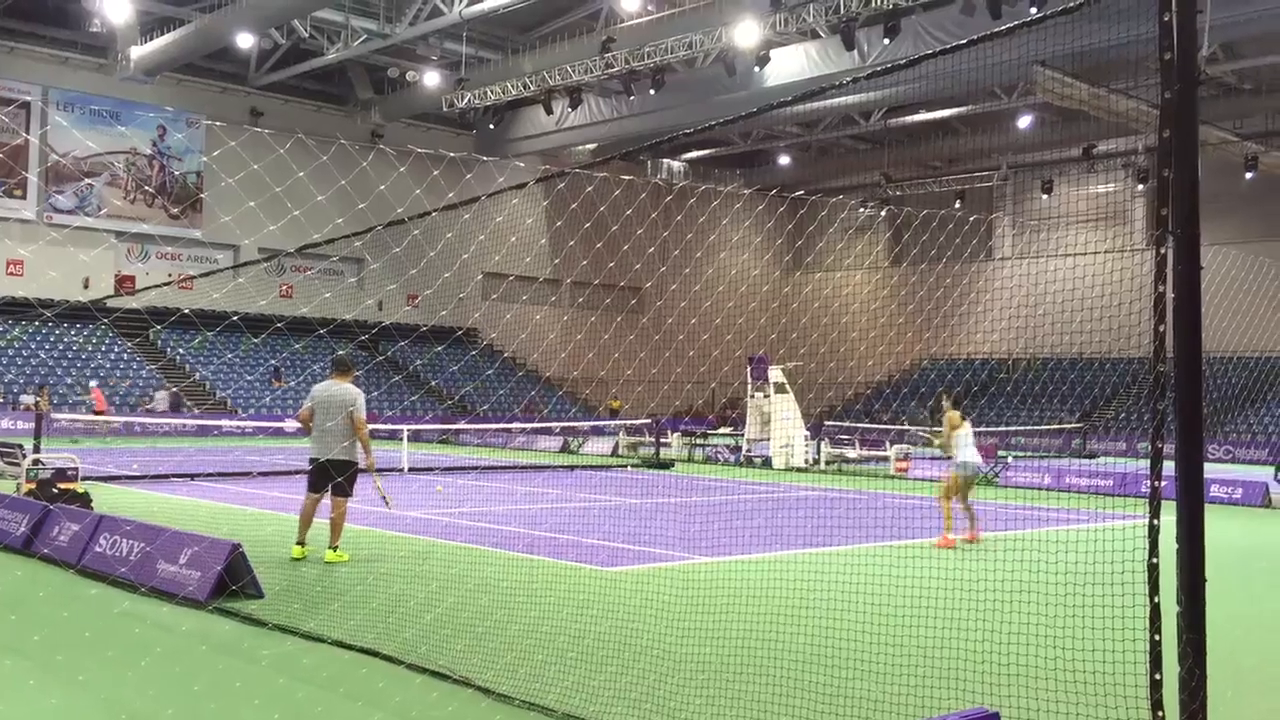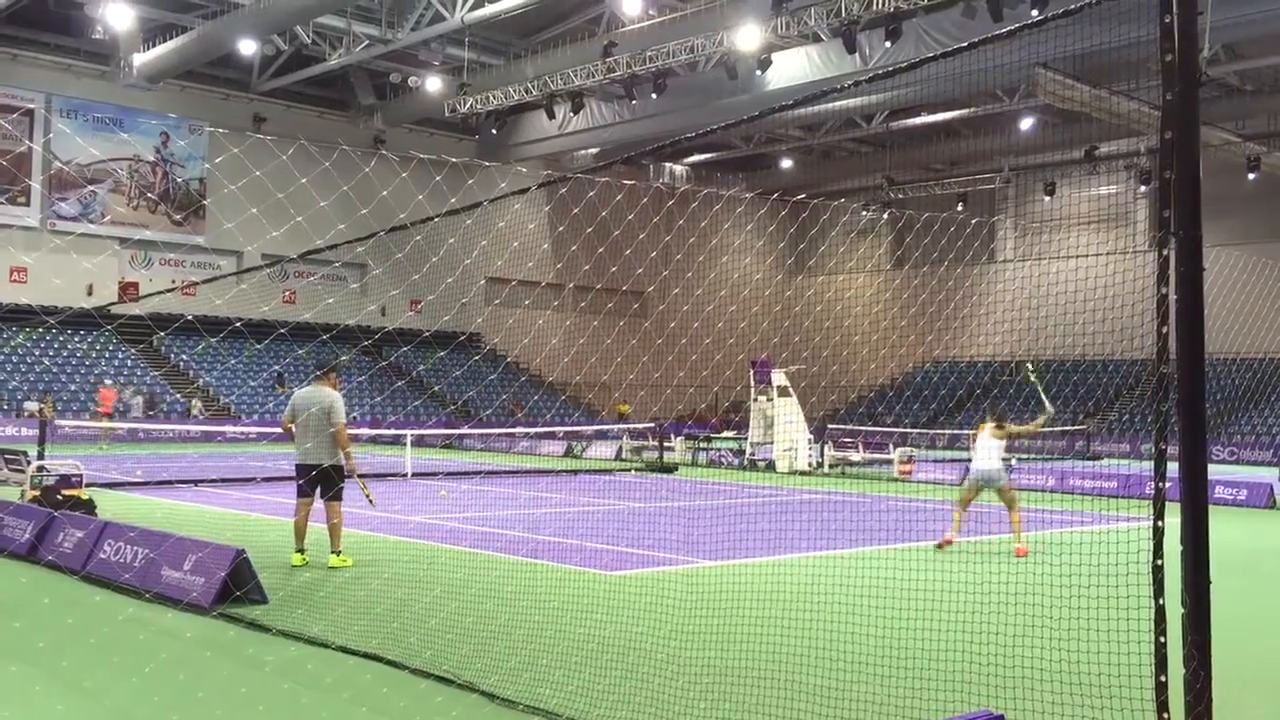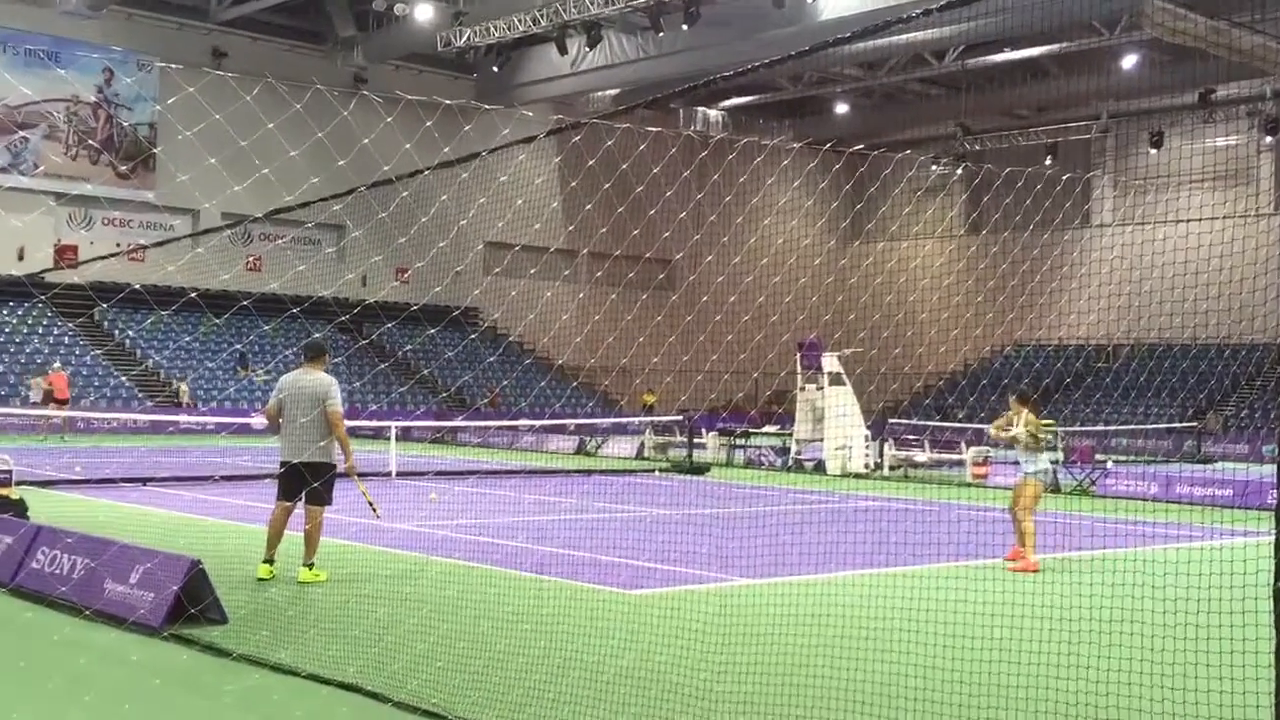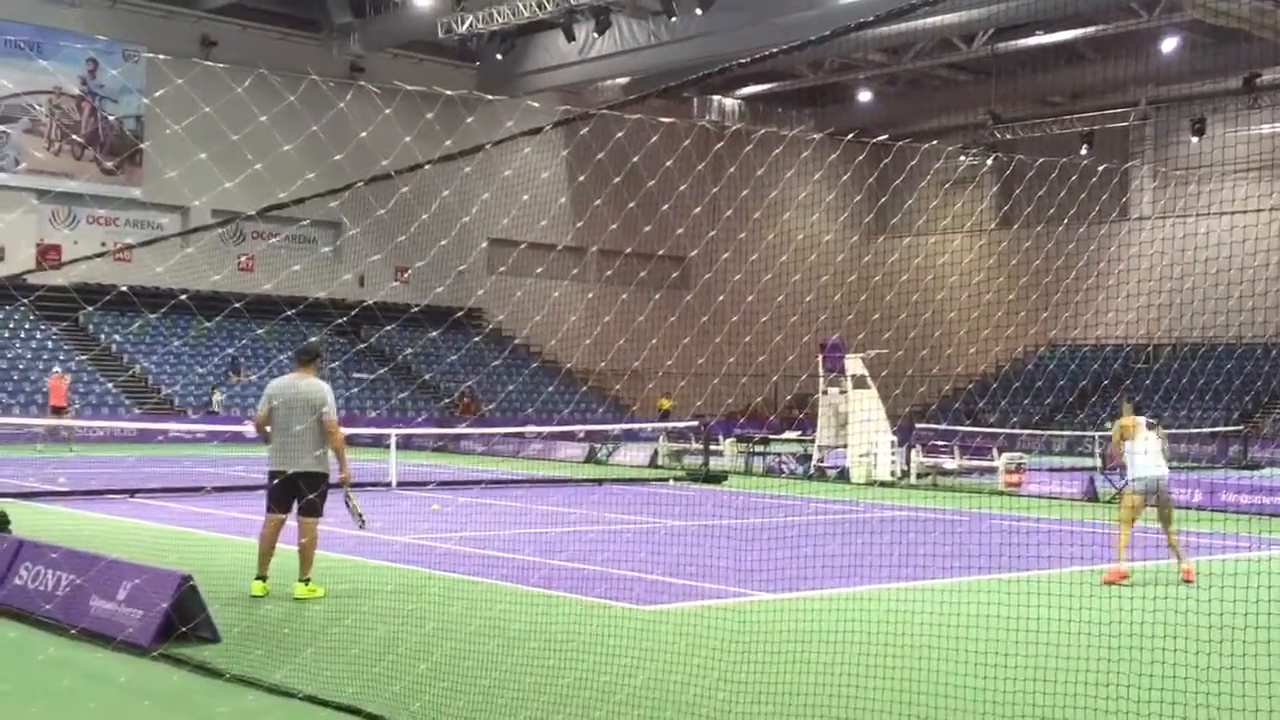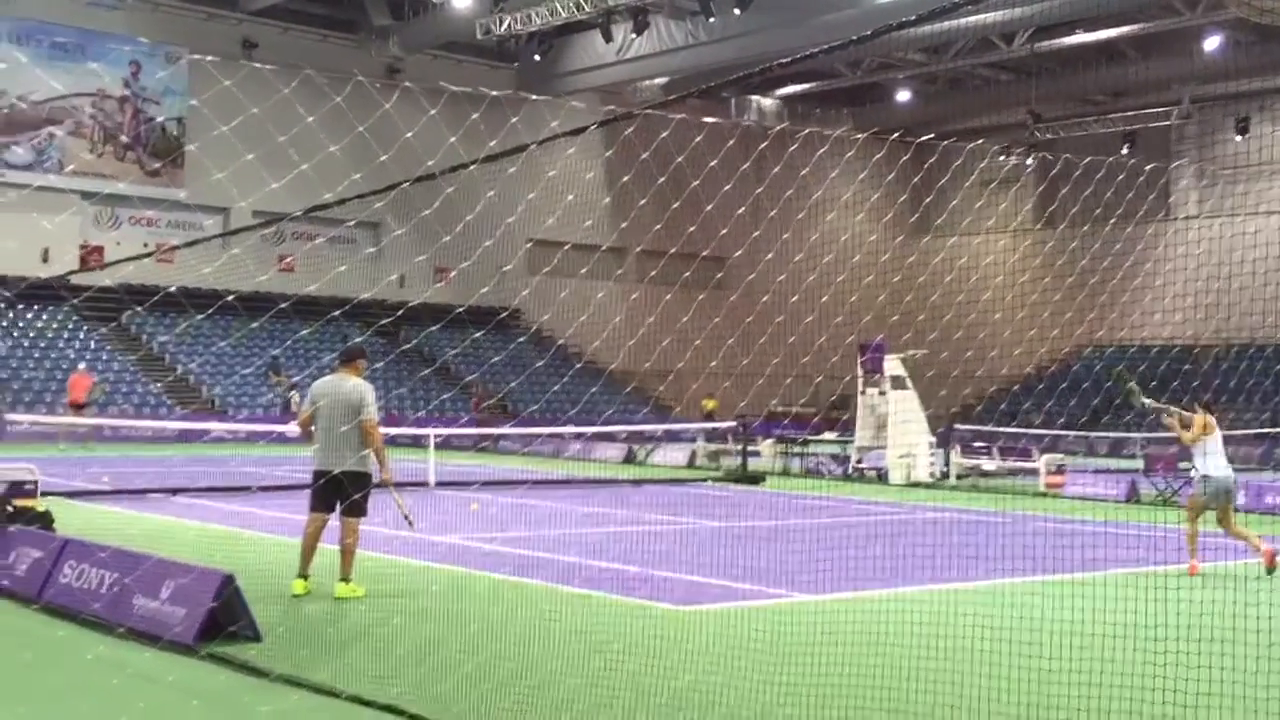
dt=1s
person 1, frame 1
left shoulder: (317, 389)
right shoulder: (355, 393)
left elbow: (303, 417)
right elbow: (360, 426)
right wrist: (368, 455)
left hip: (318, 453)
right hip: (345, 455)
left knee: (312, 498)
right knee: (339, 502)
left ankle: (299, 545)
right ankle: (333, 550)
person 1, frame 2
left shoulder: (298, 395)
right shoulder: (334, 397)
left elbow: (285, 425)
right elbow: (340, 431)
right wrist: (349, 459)
left hip: (304, 460)
right hip: (330, 461)
left knee: (303, 505)
right knee: (333, 506)
right ankle: (335, 554)
person 1, frame 3
left shoulder: (285, 380)
right shoulder: (328, 382)
left elbow: (270, 414)
right elbow: (336, 421)
right wrist: (348, 456)
left hip: (289, 455)
right hip: (320, 457)
left knee: (282, 507)
right knee: (314, 511)
left ankle: (267, 563)
right ankle: (307, 568)
person 1, frame 4
left shoulder: (274, 385)
right shoulder: (321, 389)
left elbow: (259, 422)
right elbow: (332, 430)
right wrist: (343, 465)
left hip: (280, 465)
right hip: (313, 467)
left knee: (273, 520)
right knee: (308, 523)
left ankle: (260, 580)
right ankle: (304, 583)
person 1, frame 5
left shoulder: (318, 385)
right shoulder: (363, 388)
left elbow: (303, 422)
right elbow: (370, 430)
right wrist: (383, 465)
left hip: (323, 464)
right hip: (355, 466)
left knee: (315, 519)
right knee: (350, 523)
left ankle: (301, 579)
right ankle: (344, 583)
person 2, frame 1
left shoulder: (949, 417)
right shoulder: (963, 418)
left elbow: (946, 442)
left wrist: (939, 443)
right wrist: (949, 449)
left hip: (963, 463)
right hip: (975, 463)
left knee: (945, 497)
right knee: (963, 499)
left ankle: (948, 537)
right ankle: (973, 533)
person 2, frame 2
left shoulder: (981, 428)
right shoulder: (1004, 429)
right elbow: (1031, 428)
right wrist: (1046, 415)
left hip: (976, 472)
right hip: (993, 473)
left knee: (960, 507)
right knee: (1013, 508)
left ankle: (951, 535)
right ankle: (1019, 546)
person 2, frame 3
left shoulder: (1030, 418)
right shoulder: (1013, 416)
left elbow: (1042, 448)
right elbow: (993, 428)
left wrist: (1023, 441)
right wrist: (1000, 434)
left hip: (1038, 471)
right hip: (1027, 471)
left knee: (1023, 512)
right knee: (1015, 509)
left ankle: (1030, 560)
right ankle: (1021, 549)
person 2, frame 4
left shoulder: (1122, 424)
right shoulder: (1154, 426)
left elbow: (1114, 453)
right elbow: (1165, 454)
left wrist: (1123, 455)
left hip: (1141, 479)
right hip: (1162, 477)
left knee: (1125, 524)
right knee: (1168, 526)
left ankle: (1120, 567)
right ankle: (1185, 567)
person 2, frame 5
left shoulder: (1201, 418)
right shoulder: (1209, 420)
left elbow: (1189, 440)
left wrist: (1175, 426)
right wrist: (1174, 417)
left hip: (1210, 478)
right hip: (1227, 478)
left knee: (1191, 518)
right knee: (1228, 525)
left ankle: (1193, 563)
right ankle: (1263, 549)
